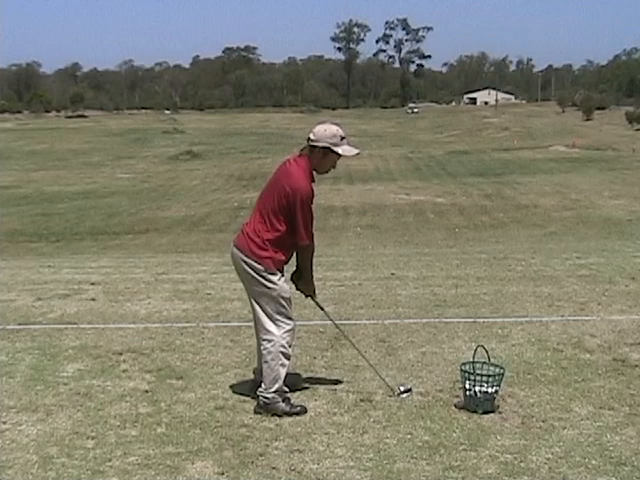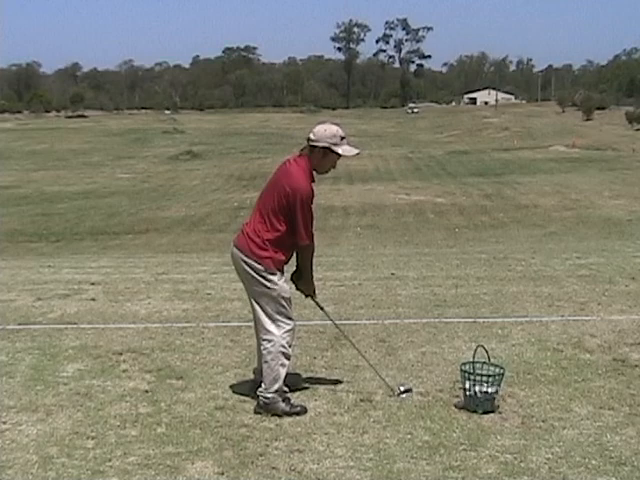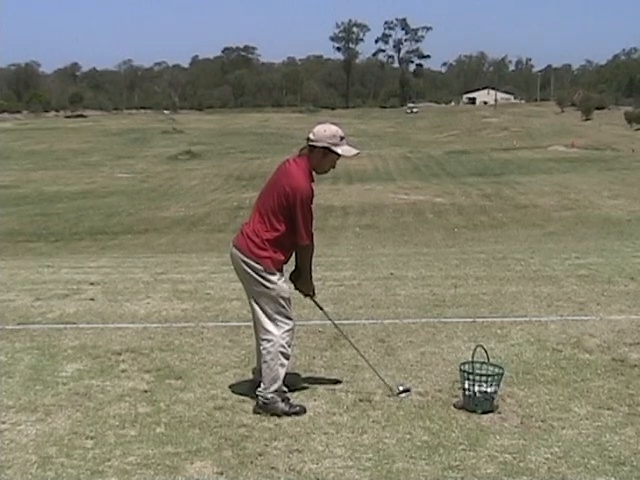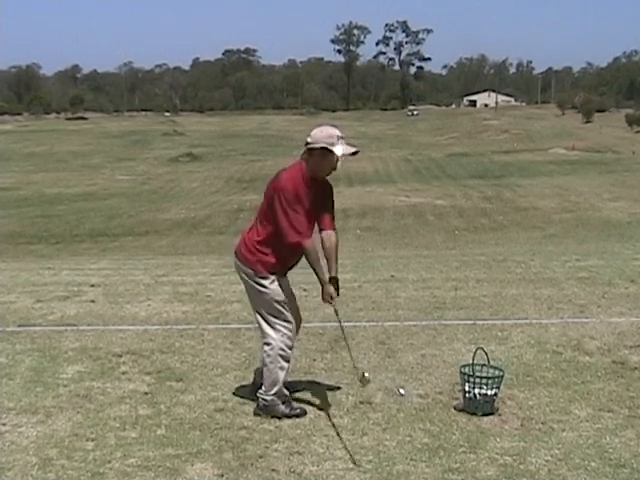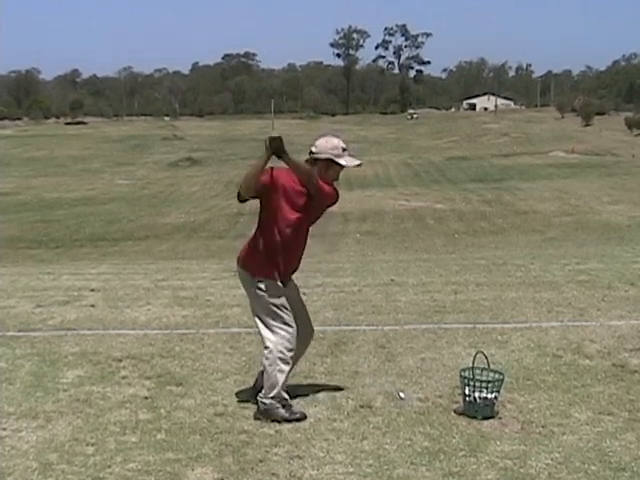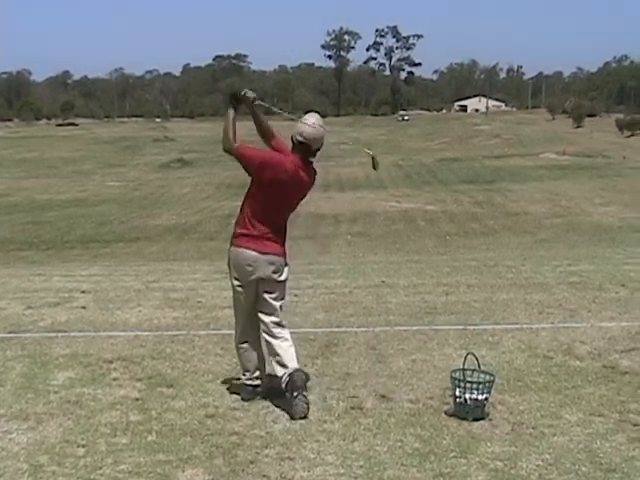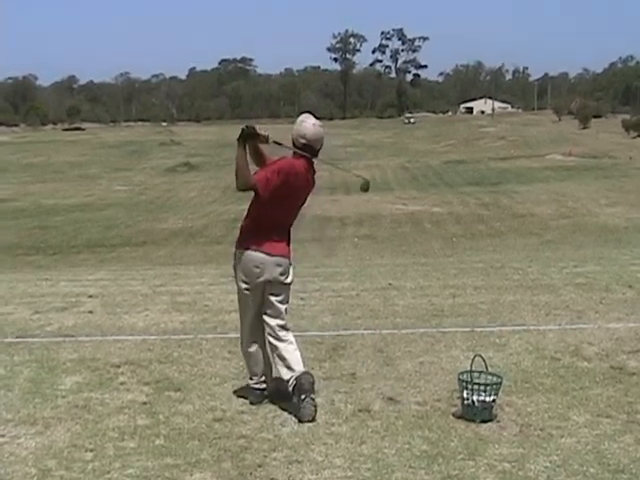
dt=0.7s
person 1, frame 1
left shoulder: (293, 165)
right shoulder: (301, 185)
right elbow: (305, 240)
left wrist: (299, 271)
right wrist: (306, 278)
left hip: (246, 248)
right hip: (261, 260)
left knee: (269, 323)
right knee: (280, 328)
left ankle: (266, 378)
right ankle: (270, 397)
person 1, frame 2
left shoulder: (293, 165)
right shoulder: (301, 186)
right elbow: (304, 240)
left wrist: (299, 269)
right wrist: (307, 278)
left hip: (245, 248)
right hip: (260, 260)
left knee: (269, 324)
right knee: (280, 328)
left ankle: (265, 378)
right ankle: (270, 397)
person 1, frame 3
left shoulder: (292, 165)
right shoulder: (301, 185)
right elbow: (304, 239)
left wrist: (299, 271)
right wrist: (305, 277)
left hip: (245, 249)
right hip: (260, 259)
left knee: (268, 323)
right knee: (280, 327)
left ankle: (265, 377)
right ankle: (269, 397)
person 1, frame 4
left shoulder: (322, 187)
right shoulder: (288, 183)
left elbow: (328, 230)
right elbow: (299, 238)
left wrist: (333, 276)
right wrist: (323, 280)
left hip: (271, 263)
right hip: (258, 264)
left knee: (290, 323)
right knee: (281, 330)
left ankle: (265, 380)
right ankle: (270, 399)
person 1, frame 5
left shoulder: (329, 193)
right shoulder: (276, 176)
left elbow: (310, 184)
right elbow: (244, 192)
left wrist: (285, 157)
right wrist: (267, 157)
left hip: (281, 273)
right hip: (259, 271)
left knee: (303, 332)
right knee: (281, 335)
left ankle: (266, 383)
right ankle: (270, 402)
person 1, frame 6
left shoulder: (276, 163)
right shoulder: (309, 175)
left elbow: (229, 146)
right elbow: (272, 139)
left wrist: (233, 108)
right wrist: (253, 108)
left hip: (243, 251)
right hip: (274, 256)
left knee: (246, 323)
right knee: (274, 323)
left ankle: (252, 381)
right ankle: (290, 376)
person 1, frame 7
left shoulder: (287, 168)
right shoulder: (306, 174)
left elbow: (244, 183)
left wrist: (243, 145)
left hip: (256, 257)
right hip: (278, 259)
left knee: (256, 323)
right knee: (278, 326)
left ankle: (262, 382)
right ankle: (298, 380)
